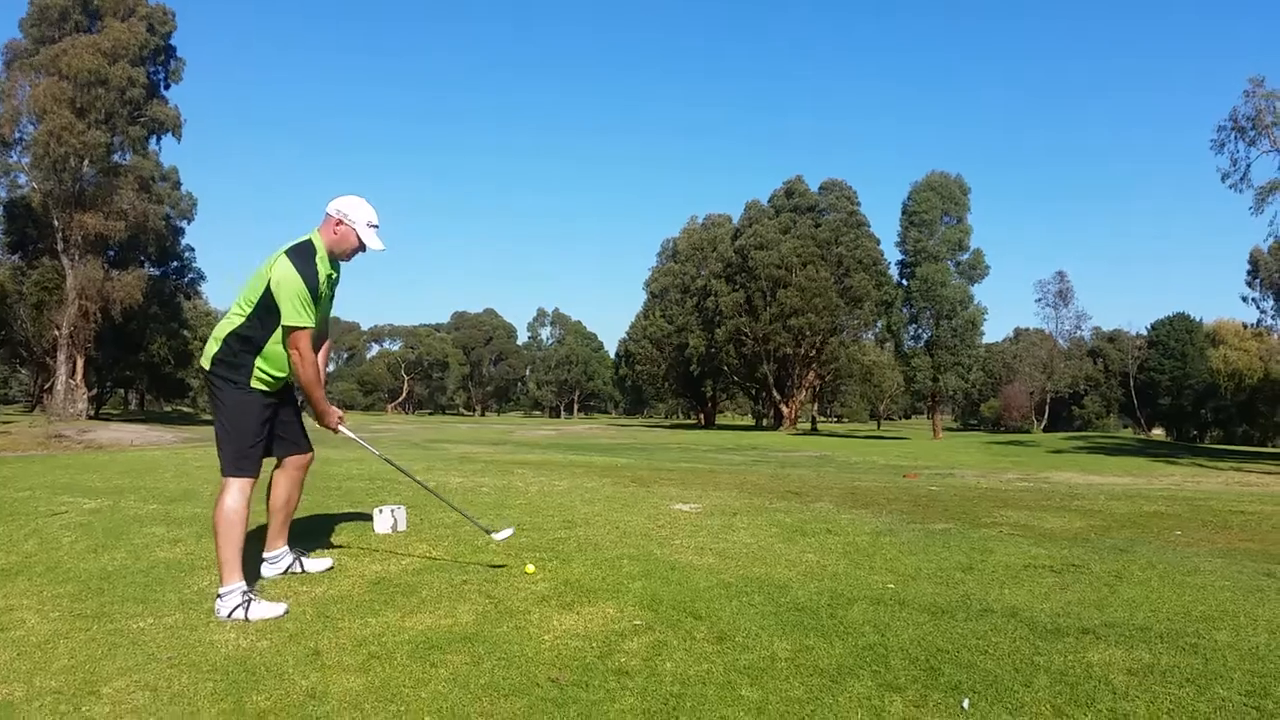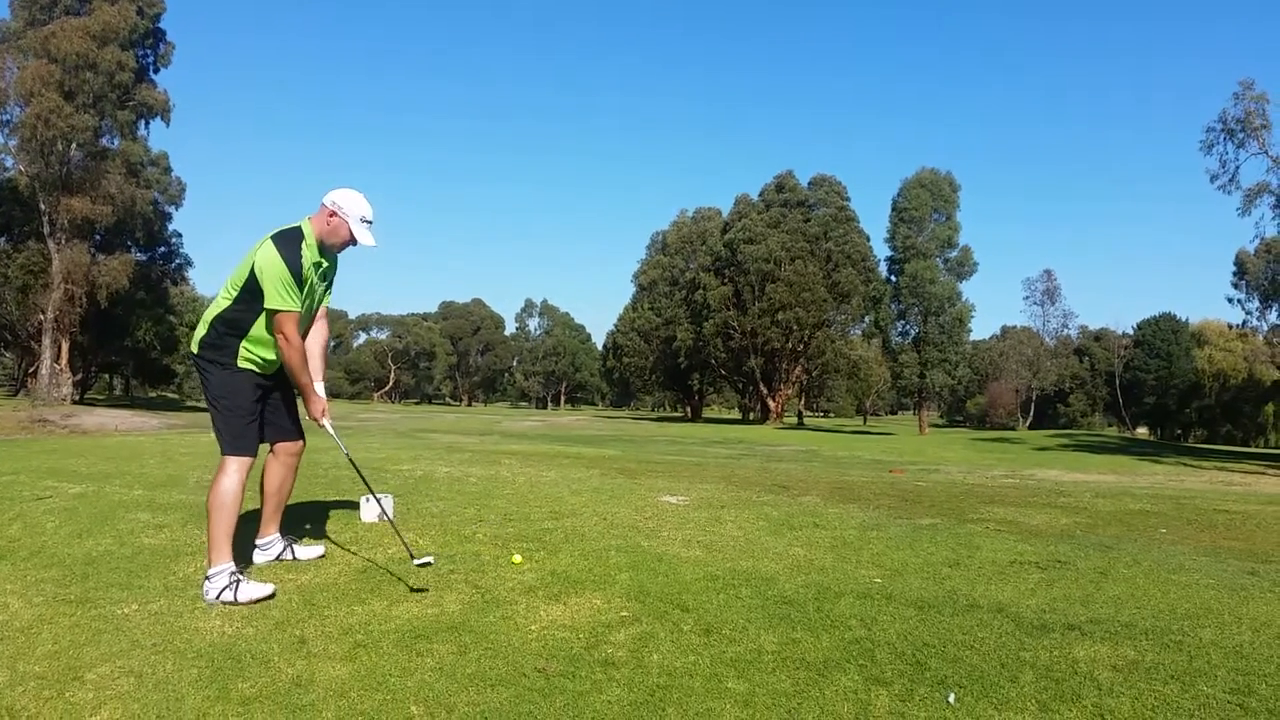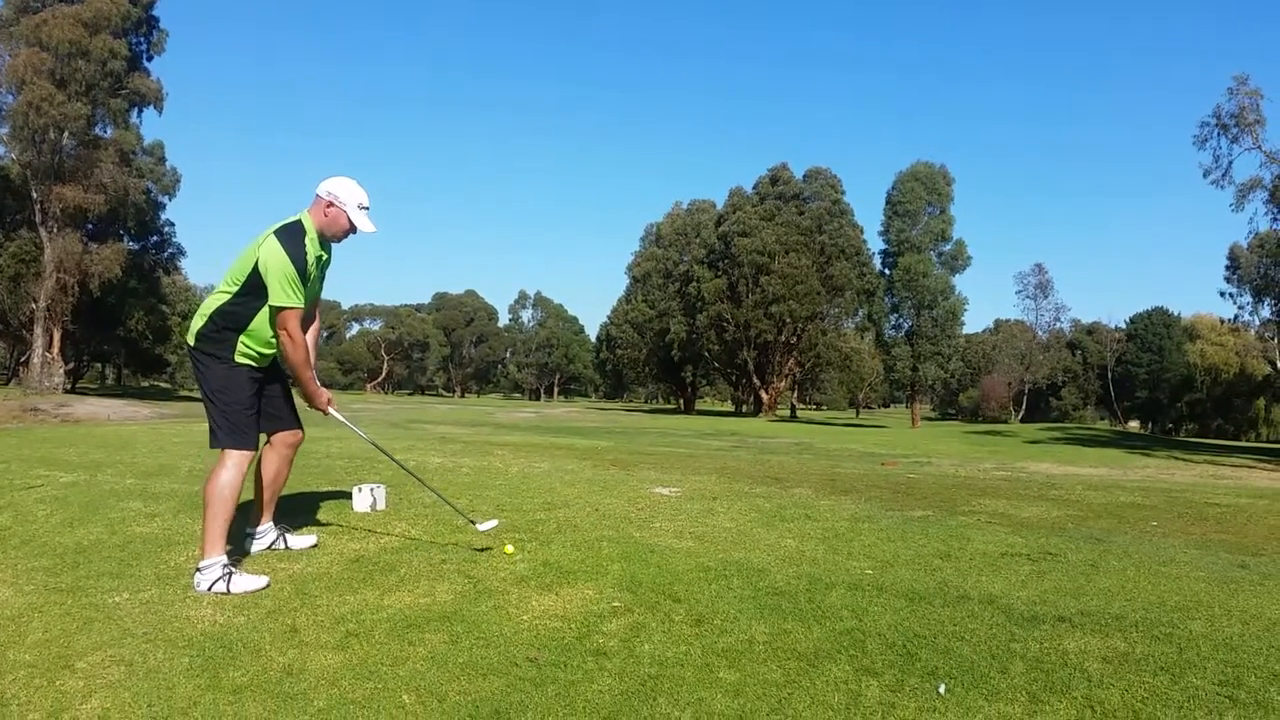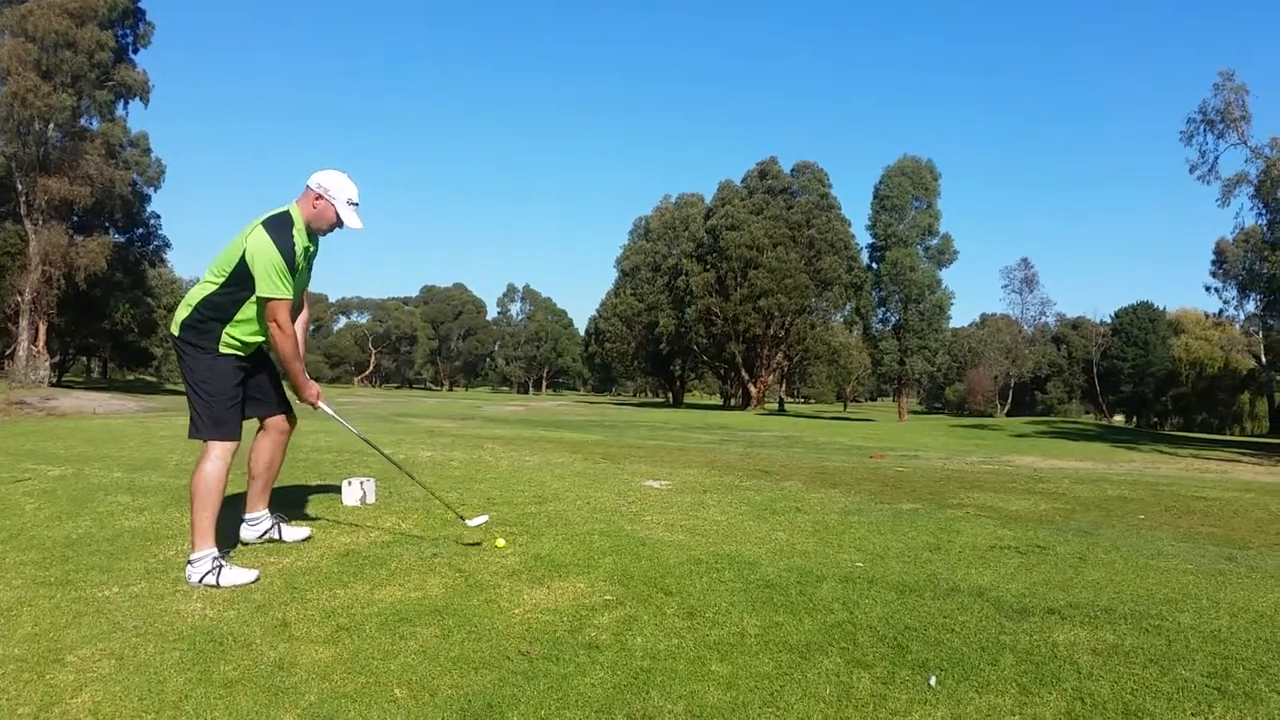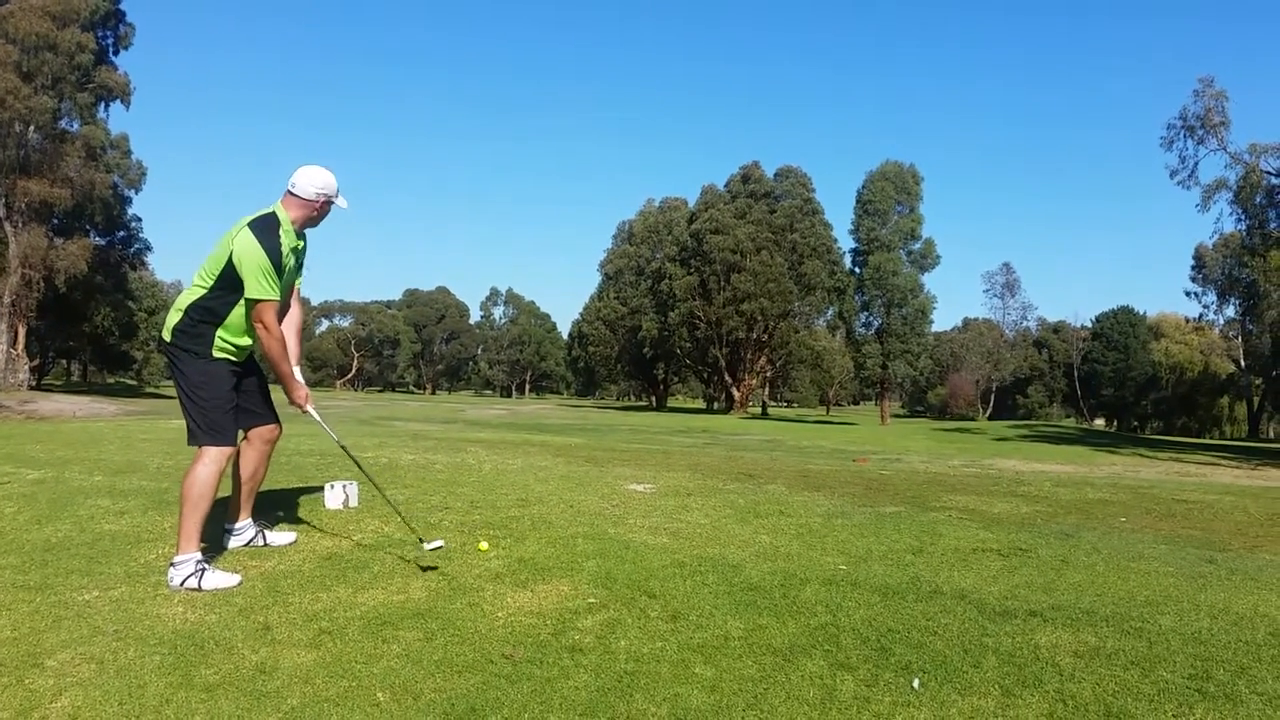
dt=1s
person 1, frame 1
left shoulder: (328, 266)
right shoulder: (297, 268)
left elbow: (320, 337)
right elbow: (300, 350)
left wrist: (320, 396)
right wrist: (322, 408)
left hip: (270, 374)
right hip: (237, 373)
left knee: (297, 457)
right knee: (241, 477)
left ankle: (276, 554)
right ankle: (231, 594)
person 1, frame 2
left shoulder: (325, 257)
right shoulder: (283, 253)
left elbow: (317, 323)
right elbow: (286, 335)
left wrist: (318, 387)
right wrist: (308, 394)
left hip: (265, 362)
right hip: (227, 357)
left knee: (289, 445)
right knee: (238, 457)
left ankle: (268, 541)
right ankle: (220, 575)
person 1, frame 3
left shoulder: (319, 247)
right shoulder: (285, 247)
left elbow: (310, 316)
right elbow: (289, 332)
left wrist: (310, 378)
right wrist: (311, 389)
left hip: (257, 352)
right hip: (221, 350)
left knee: (286, 435)
right knee: (238, 451)
left ankle: (262, 529)
right ankle: (212, 566)
person 1, frame 4
left shoulder: (306, 238)
right shoulder: (274, 238)
left elbow: (298, 308)
right elbow: (278, 322)
left wrist: (300, 371)
right wrist: (301, 382)
left hip: (243, 342)
right hip: (206, 340)
left knee: (279, 421)
right knee: (221, 442)
left ankle: (255, 518)
right ankle: (203, 559)
person 1, frame 5
left shoulder: (294, 239)
right shoulder: (261, 240)
left elbow: (290, 307)
right elbow: (265, 324)
left wrist: (295, 372)
right wrist: (290, 384)
left hip: (232, 346)
right hip: (197, 344)
left knee: (264, 430)
right knee: (218, 447)
left ankle: (239, 526)
right ankle: (186, 562)
